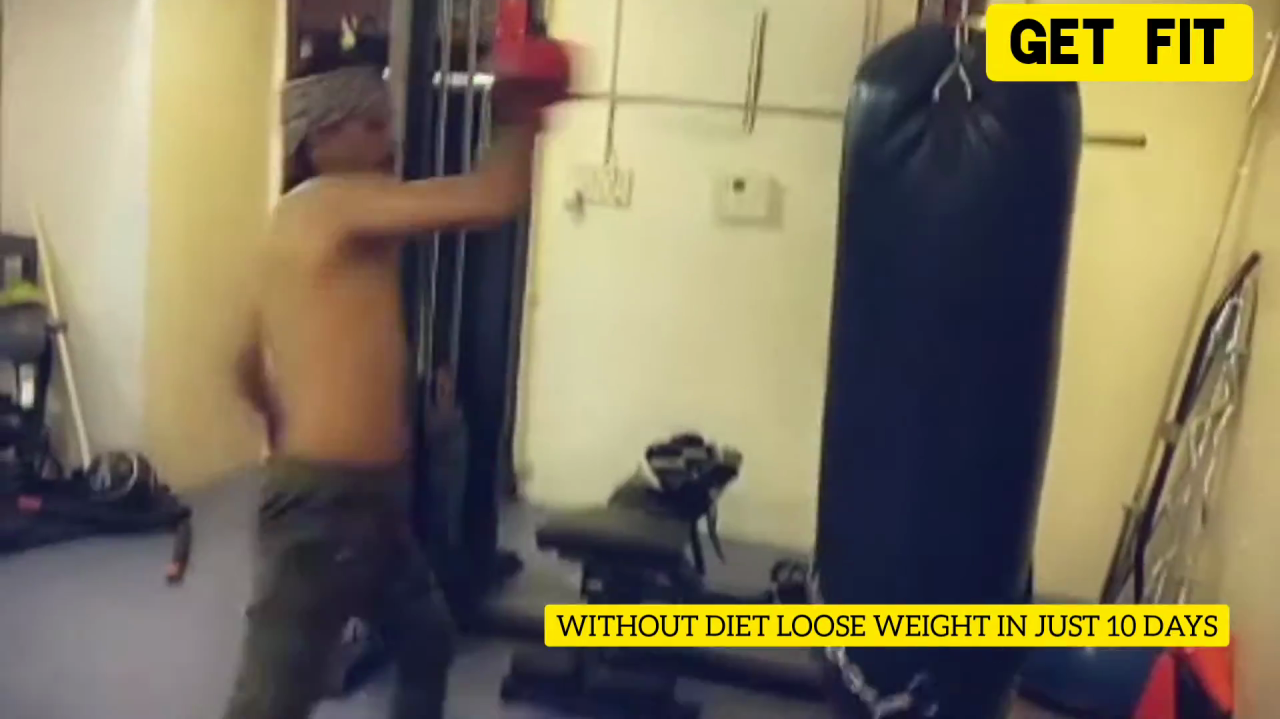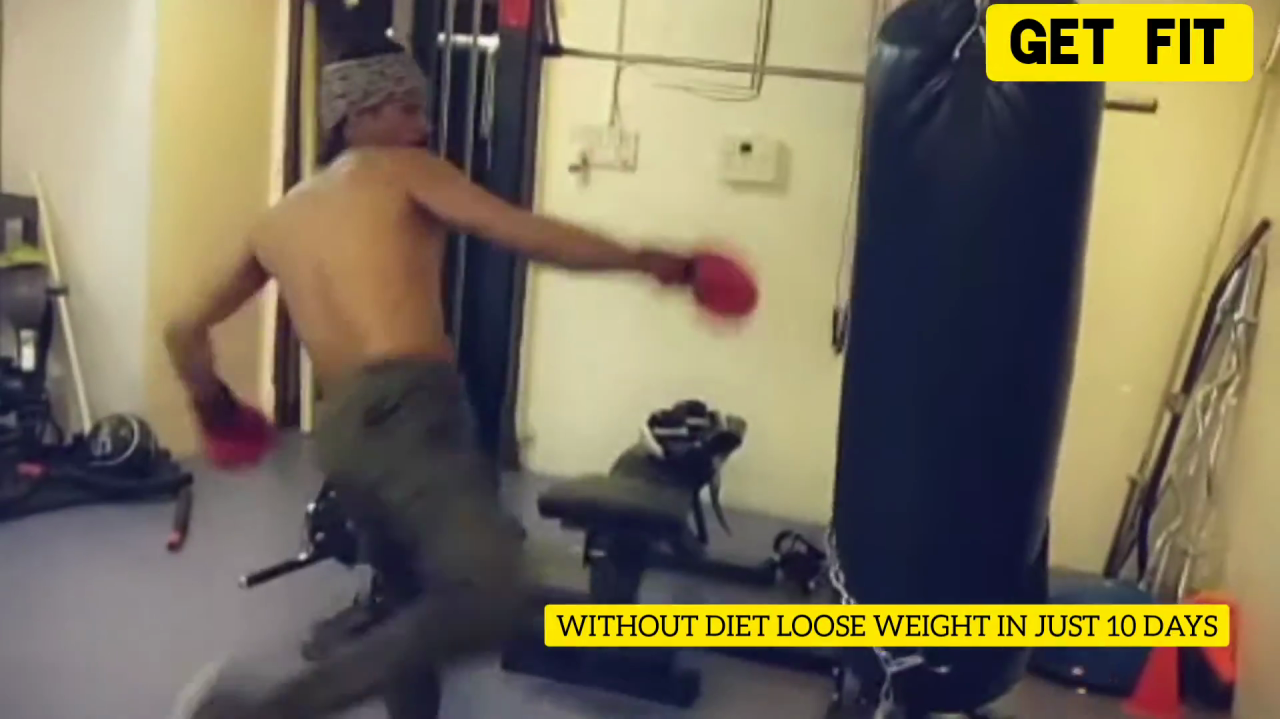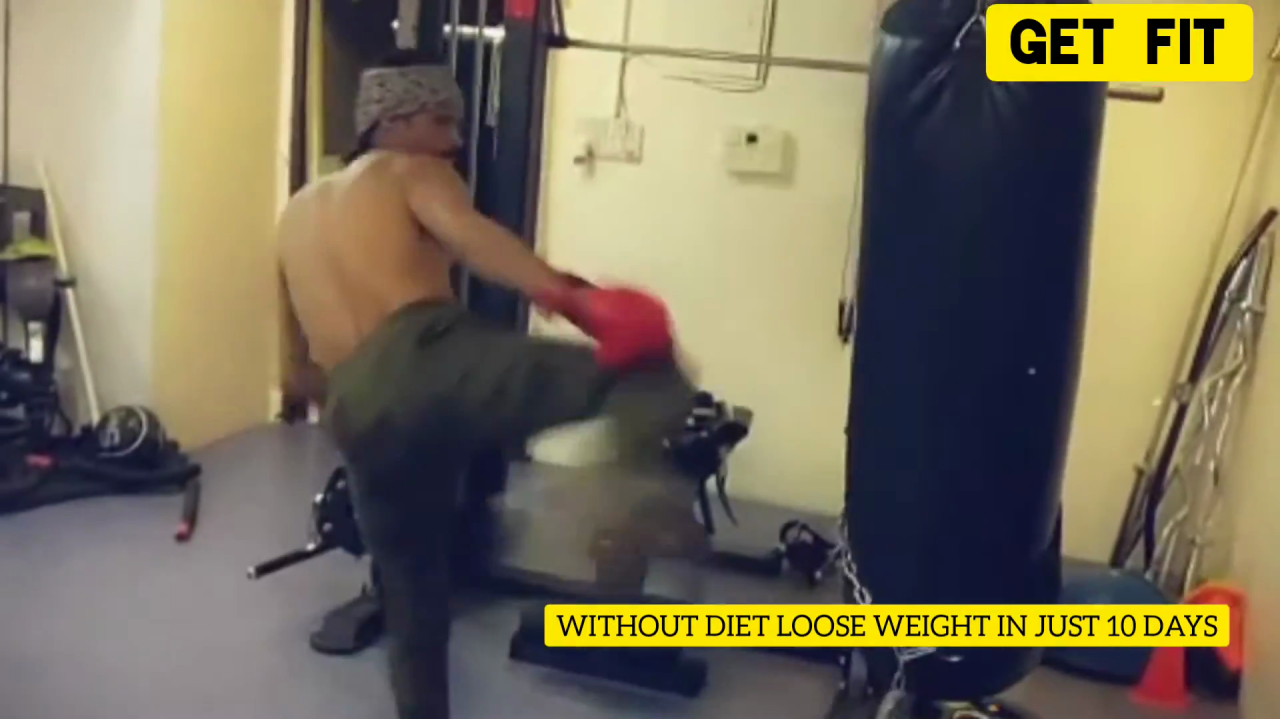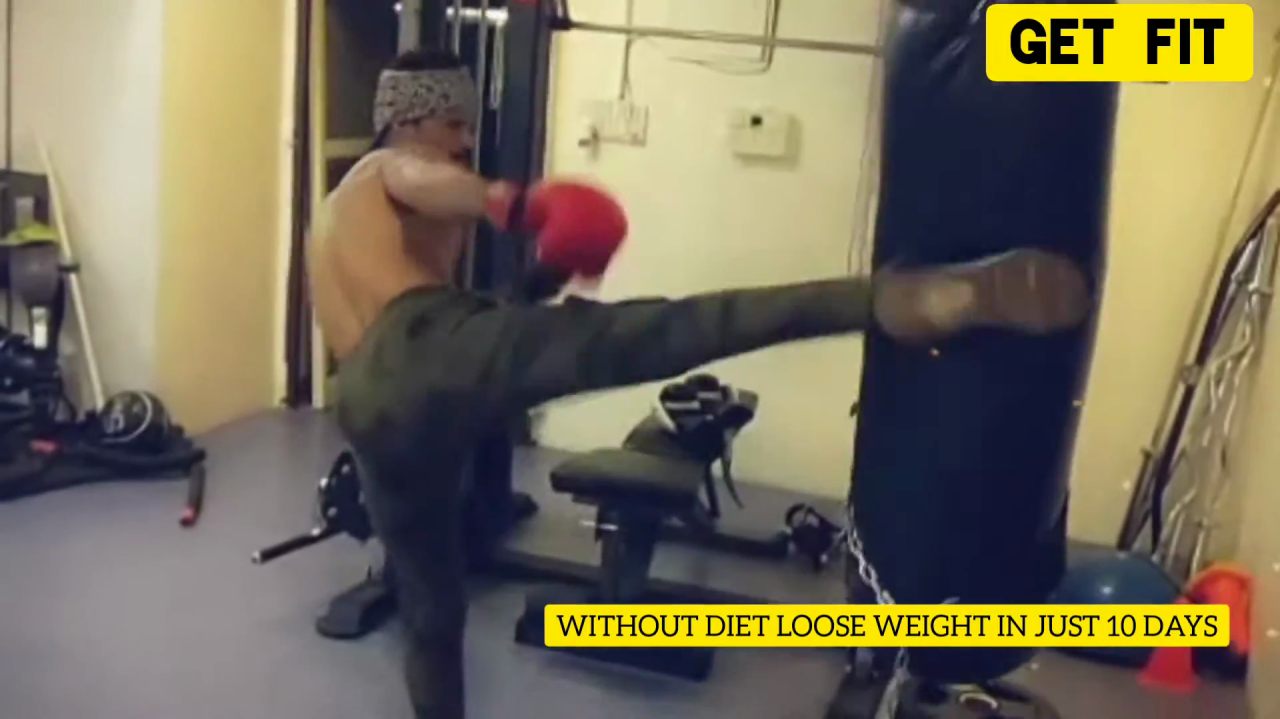
dt=0.1s
person 1, frame 1
left shoulder: (319, 238)
right shoulder: (331, 204)
left elbow: (253, 374)
right elbow: (488, 200)
right wrist: (517, 114)
left hip: (340, 498)
right hip: (329, 511)
left knee: (428, 640)
person 1, frame 2
left shoulder: (278, 219)
right shoulder: (398, 170)
left elbow: (184, 330)
right elbow: (532, 235)
left wrist: (212, 403)
right wrist: (660, 263)
left hip: (354, 422)
right hip: (402, 408)
left knee: (419, 612)
right knee: (487, 600)
person 1, frame 3
left shoulder: (301, 215)
right shoulder: (403, 168)
left elbow: (298, 370)
right elbow: (471, 235)
right wrist: (580, 298)
left hip: (371, 416)
right hip: (421, 358)
left knee: (418, 605)
right knee: (647, 371)
right ankle: (644, 505)
person 1, frame 4
left shoulder: (343, 206)
right shoulder: (395, 165)
right elbow: (433, 184)
right wrist: (516, 204)
left hip: (363, 398)
right hip: (423, 340)
left knee: (430, 605)
right knee: (675, 329)
